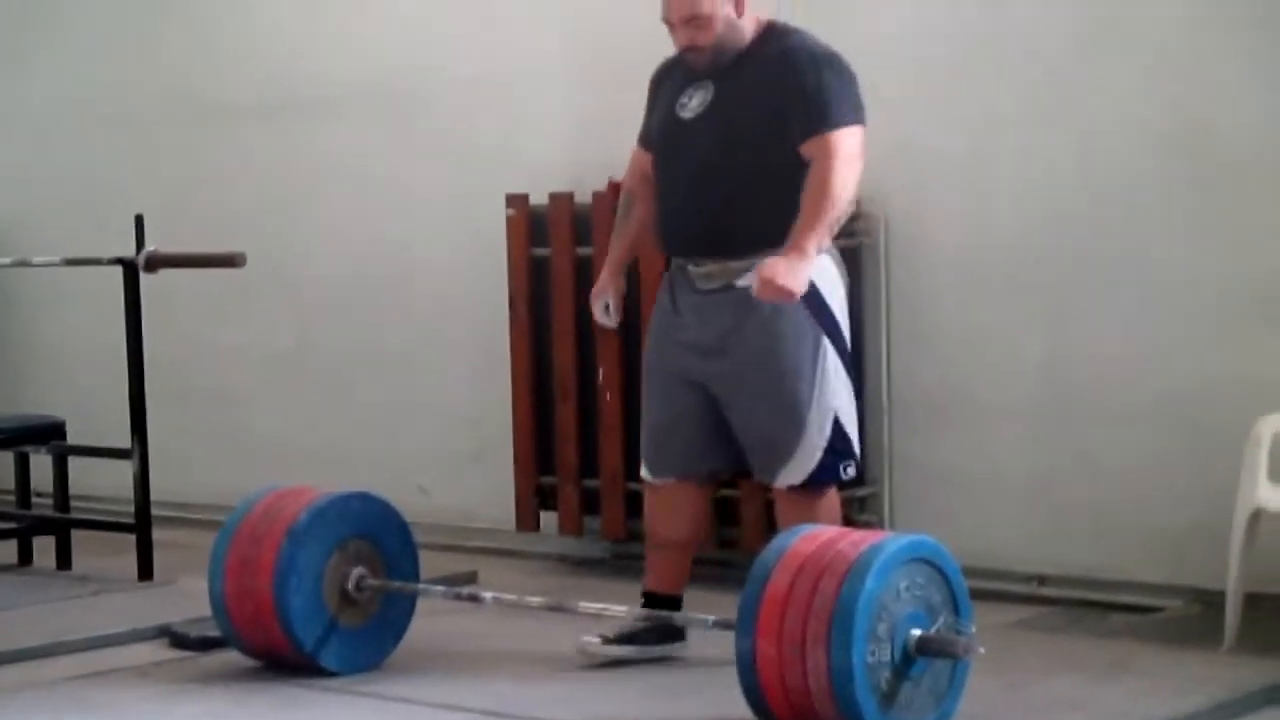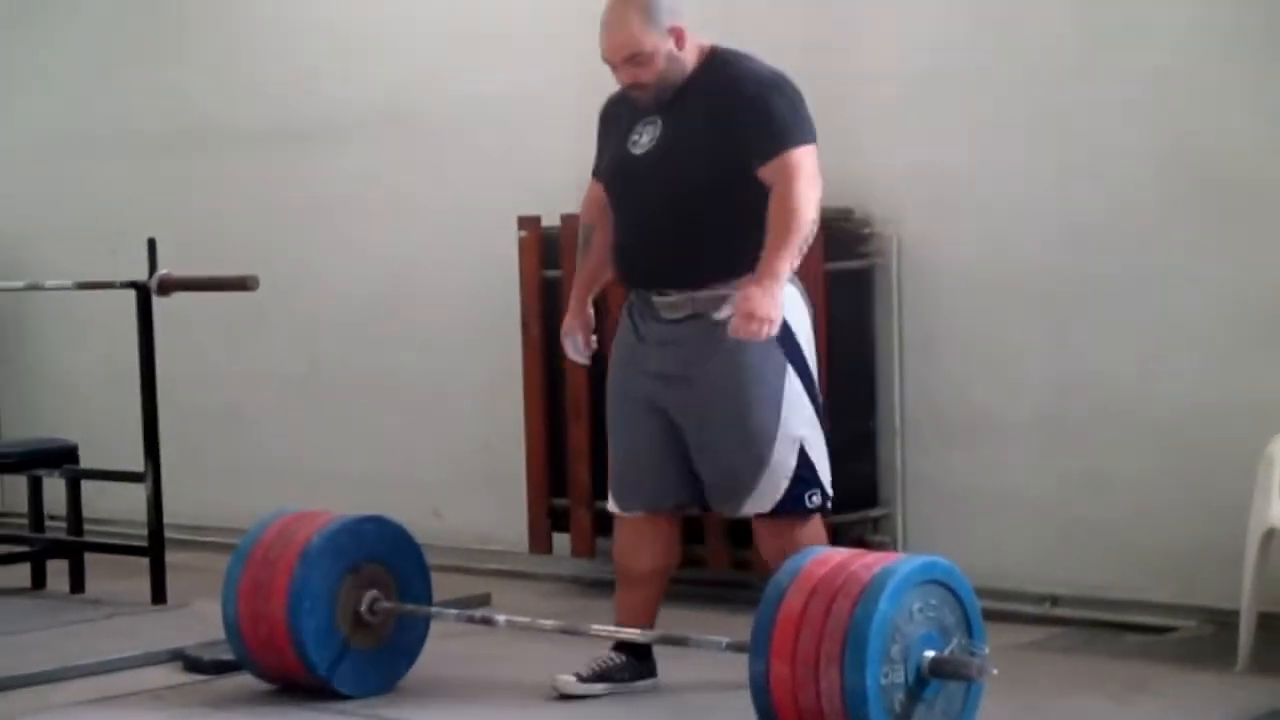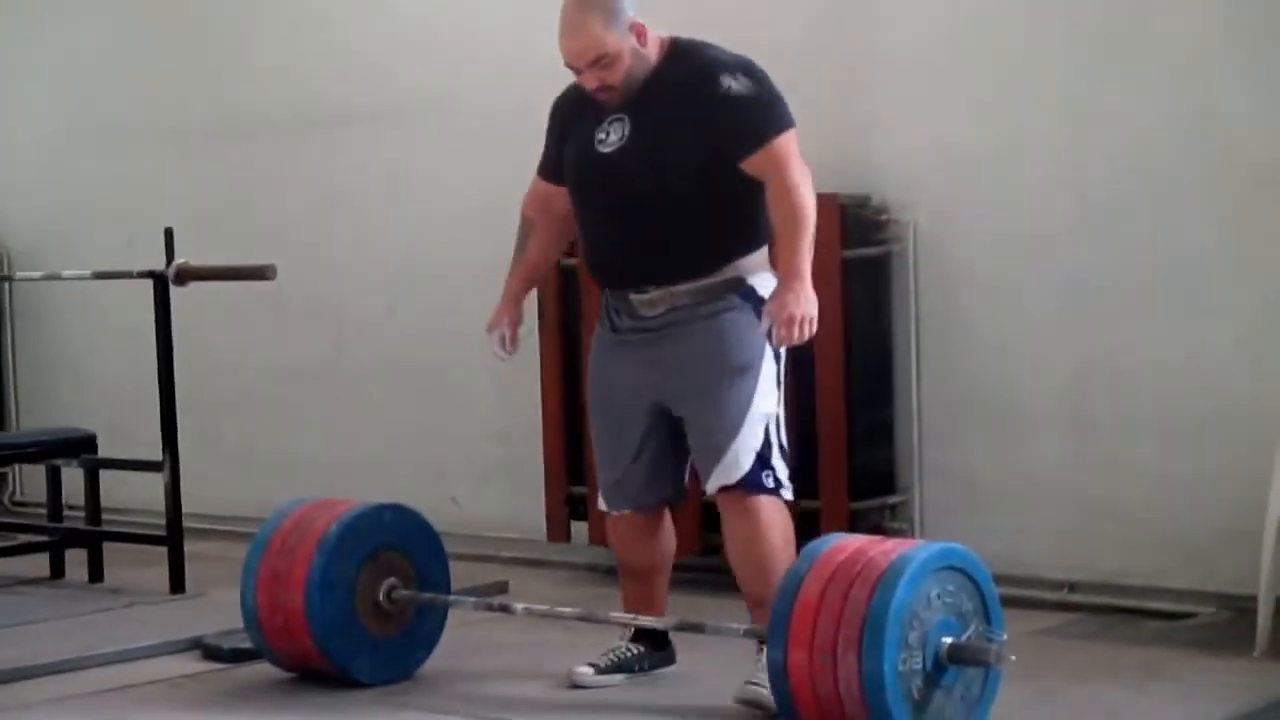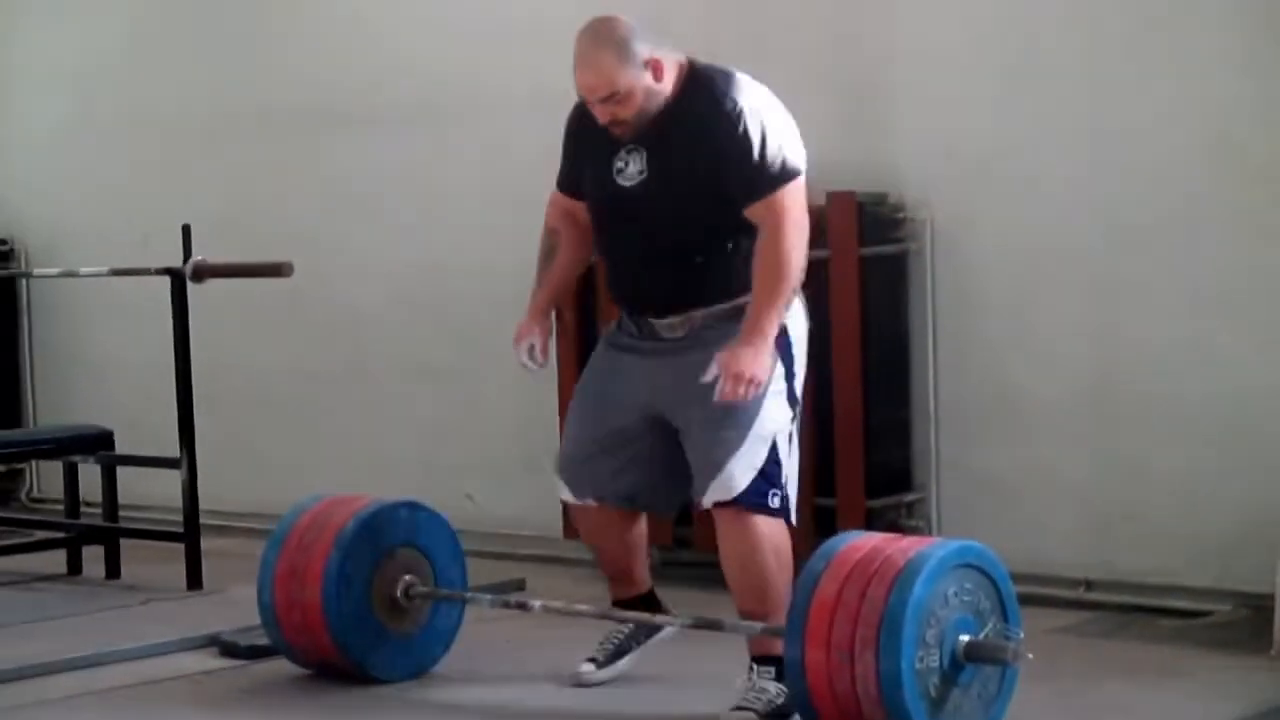
dt=0.3s
person 1, frame 1
left shoulder: (802, 65)
right shoulder: (672, 79)
left elbow: (838, 161)
right elbow: (645, 176)
left wrist: (801, 255)
right wrist: (614, 264)
left hip: (775, 292)
right hip: (686, 294)
left knee: (799, 466)
right knee: (670, 465)
right ankle: (661, 614)
person 1, frame 2
left shoulder: (750, 91)
right shoulder: (620, 114)
left elbow: (796, 187)
right elbow: (601, 212)
left wrist: (770, 285)
right wrist: (579, 300)
left hip: (741, 319)
right hip: (647, 325)
left knee: (777, 493)
right knee: (640, 497)
right ankle: (631, 650)
person 1, frame 3
left shoulder: (719, 83)
right shoulder: (574, 110)
left elbow: (785, 177)
right elbow: (548, 208)
left wrist: (794, 280)
right wrist: (513, 294)
left hip: (721, 307)
right hip: (625, 320)
left knee: (741, 477)
right knee: (628, 493)
right ankle: (647, 638)
person 1, frame 4
left shoulder: (735, 112)
right shoulder: (588, 125)
left elbow: (786, 225)
right elbow: (569, 221)
left wrist: (756, 339)
right wrist: (539, 309)
left hip: (735, 326)
right hip: (635, 335)
left knee: (741, 494)
right knee: (588, 482)
right ankle: (639, 610)
